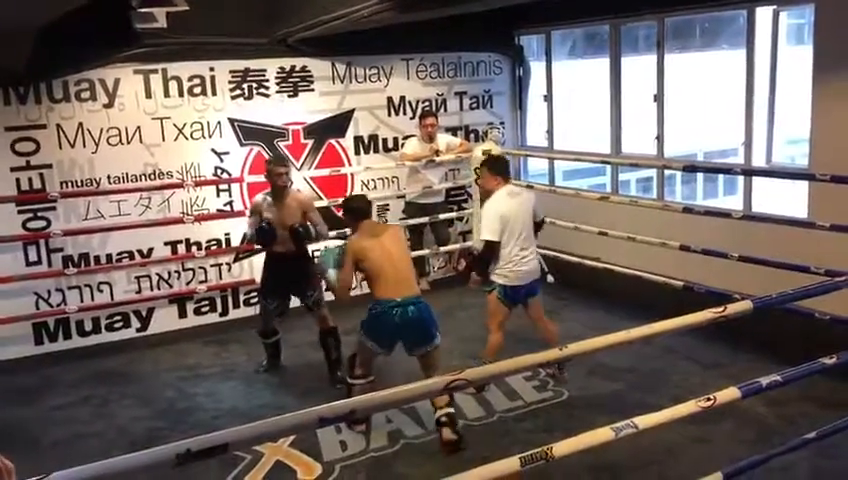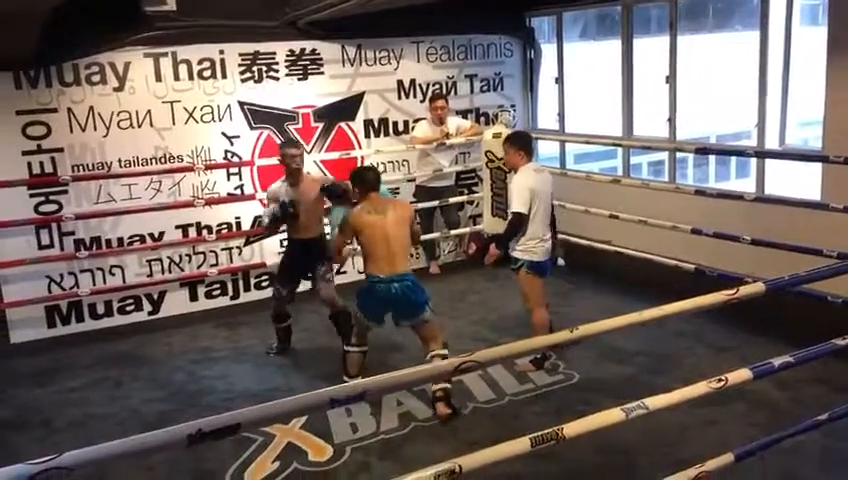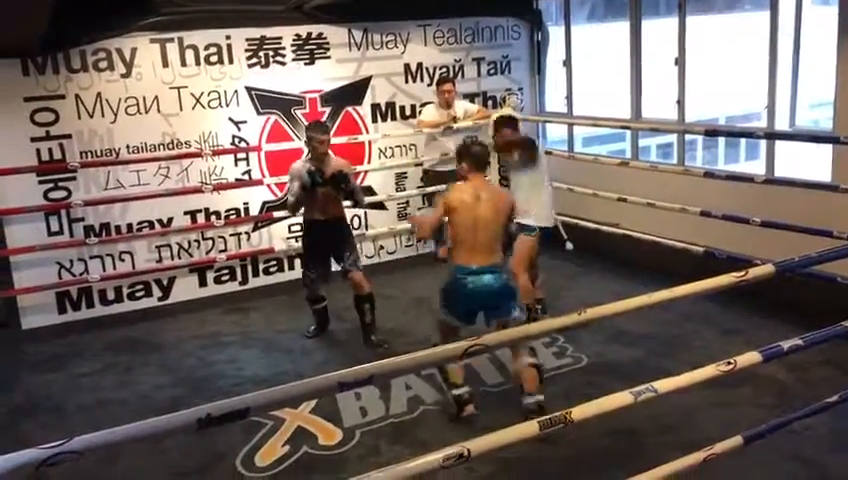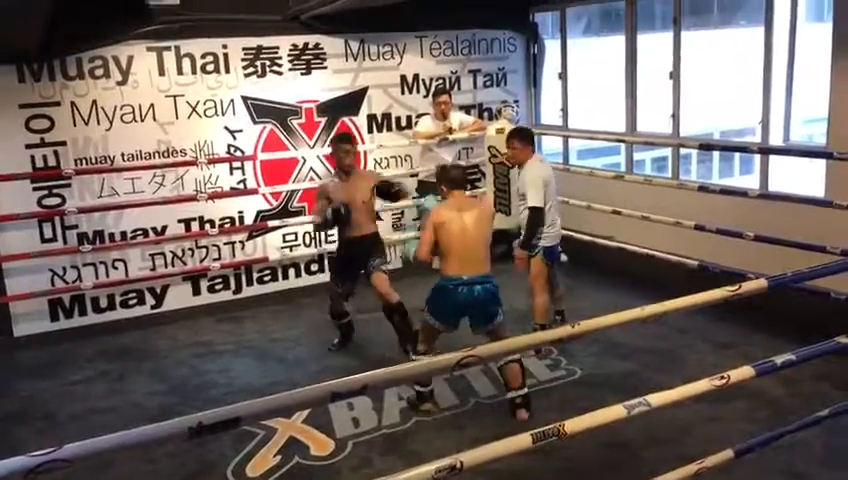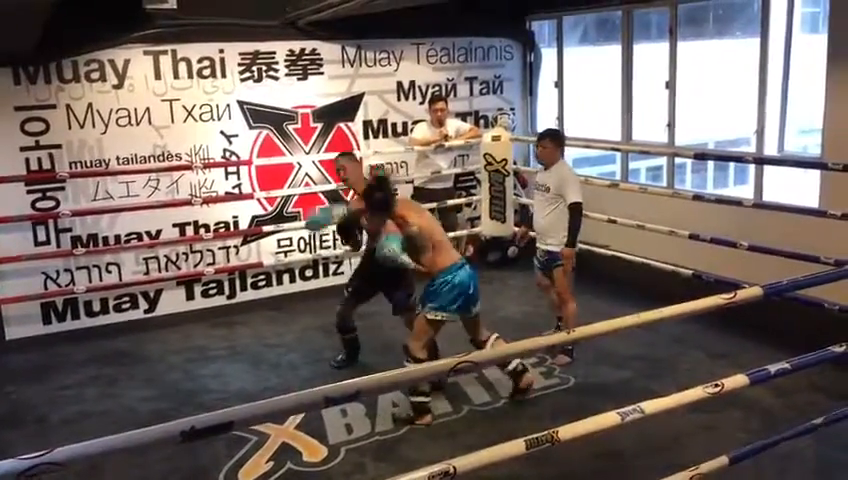
dt=0.7s
person 1, frame 1
left shoulder: (352, 246)
right shoulder: (396, 231)
left elbow: (343, 292)
left wrist: (330, 273)
left hip: (385, 312)
right hip: (418, 307)
left knee: (360, 364)
right knee: (431, 370)
left ankle: (358, 419)
right ankle: (448, 426)
person 1, frame 2
left shoulder: (355, 216)
right shoulder: (405, 208)
left elbow: (337, 253)
left wrist: (340, 230)
left hip: (375, 287)
right hip: (406, 284)
left knee: (357, 335)
right knee: (435, 341)
right ankle: (442, 400)
person 1, frame 3
left shoulder: (451, 195)
right shoulder: (506, 198)
left elbow: (424, 231)
left wrist: (417, 219)
left hip: (463, 280)
right hip: (495, 279)
left knee: (447, 343)
right knee: (520, 347)
left ankle: (463, 400)
right ankle: (536, 407)
person 1, frame 4
left shoulder: (437, 213)
right shoulder: (487, 205)
left elbow: (423, 256)
left hip: (451, 289)
right hip: (485, 288)
left knee: (425, 339)
right knee: (502, 343)
left ankle: (423, 397)
right ankle: (521, 404)
person 1, frame 5
left shoulder: (416, 224)
right shoulder: (400, 203)
left elbow: (426, 268)
left wrist: (401, 258)
left hip: (450, 280)
right hip: (462, 273)
left knee: (415, 346)
right knee: (479, 334)
left ankle: (421, 412)
right ankle: (521, 374)
person 2, frame 1
left shoulder: (493, 206)
right shoulder: (527, 195)
left elbow: (490, 248)
right elbow: (538, 225)
left wrist: (478, 271)
left hip: (506, 276)
right hip: (531, 270)
left knee: (494, 327)
right knee: (541, 319)
right ankle: (559, 364)
person 2, frame 2
left shoulder: (520, 181)
right shoulder: (544, 174)
left elbow: (518, 219)
left wrist: (498, 245)
right wrist: (553, 239)
left hip: (528, 251)
right hip: (543, 246)
left knee: (535, 304)
right knee: (538, 298)
left ankle: (542, 355)
right ankle: (548, 335)
person 2, frame 3
left shoulder: (528, 149)
right shoulder: (521, 153)
left elbow: (528, 143)
left wrist: (506, 141)
left hip: (534, 220)
right hip: (528, 217)
left knee: (517, 268)
right knee: (529, 266)
left ankle: (529, 318)
right ankle: (538, 310)
person 2, frame 4
left shoulder: (531, 174)
right shoulder: (538, 163)
left elbow: (536, 212)
left wrist: (523, 247)
left hip: (542, 237)
right hip: (548, 233)
left knee: (538, 287)
right knee: (550, 280)
right ankle: (559, 318)
person 2, frame 5
left shoulder: (565, 174)
right shoulder: (543, 173)
left elbow: (576, 210)
left wrist: (570, 245)
right wrist: (526, 226)
left hip: (560, 246)
right hip: (544, 244)
left knee: (565, 295)
right knee: (545, 285)
left ankle: (569, 346)
right ankle: (561, 326)
person 3, frame 1
left shoulder: (303, 200)
right shoulder: (259, 203)
left elbow: (324, 232)
right elbow: (250, 235)
left wrist: (310, 233)
right wrist: (258, 236)
left hip: (300, 261)
right hip: (274, 263)
left knee: (322, 315)
right knee: (266, 318)
left ankle: (336, 368)
right ankle: (273, 358)
person 3, frame 2
left shoulder: (319, 182)
right shoulder: (275, 191)
right elbow: (268, 225)
left wrist: (338, 192)
right wrist: (278, 216)
left hip: (318, 247)
right hip: (294, 249)
left knee: (328, 295)
right knee: (278, 300)
left ankle: (353, 347)
right ankle: (283, 341)
person 3, frame 3
left shoulder: (342, 166)
right shoulder: (298, 170)
left elbow: (361, 201)
right elbow: (291, 208)
left wrist: (348, 187)
right wrist: (306, 188)
left hip: (338, 227)
right hip: (313, 230)
left knee: (357, 279)
right knee: (312, 284)
left ankle: (370, 333)
right ankle: (321, 321)
person 3, frame 4
left shoulder: (369, 178)
right shoulder: (327, 187)
left elbow: (402, 194)
right elbow: (318, 224)
left wrist: (394, 189)
right wrist: (330, 217)
left hip: (371, 243)
right hip: (346, 247)
left knee: (382, 288)
right knee: (335, 302)
left ankle: (410, 341)
right ankle: (347, 334)
person 3, frame 5
right shoulder: (353, 204)
right elbow: (354, 246)
right wrist: (347, 231)
right hip: (372, 258)
left knee: (411, 317)
right knee: (344, 310)
right ankle: (351, 352)
person 4, frame 1
left shoulder: (444, 139)
right shoulder: (412, 142)
left elbow: (467, 146)
right elbow: (404, 158)
left wrist: (448, 154)
right wrist: (428, 154)
left hip: (438, 200)
right hip: (415, 202)
left knee: (444, 239)
right knee: (416, 243)
right ankle: (422, 277)
person 4, frame 2
left shoulder: (455, 122)
right shoulder: (422, 125)
left elbow: (478, 129)
right elbow: (414, 142)
left wrist: (458, 137)
right wrist: (439, 137)
left hip: (447, 184)
right hip: (425, 185)
left knee: (453, 222)
right knee: (426, 226)
right ankle: (433, 261)
person 4, frame 3
left shoulder: (462, 106)
right shoulder: (429, 110)
left elbow: (485, 113)
right elbow: (421, 125)
left wrist: (465, 121)
right wrist: (446, 120)
left hip: (456, 167)
right hip: (433, 168)
right knee: (435, 208)
right ankle: (441, 246)
person 4, frame 4
left shoulder: (458, 117)
right shoulder: (425, 120)
left elbow: (481, 125)
right elbow: (417, 136)
left wrist: (460, 133)
right wrist: (441, 132)
right hip: (428, 179)
person 4, frame 5
left shoulder: (454, 124)
right shoulder: (422, 127)
left elbow: (477, 132)
right elbow: (413, 143)
left wrist: (455, 140)
right wrist: (437, 138)
left hip: (446, 186)
right hip: (423, 186)
left knee: (452, 225)
